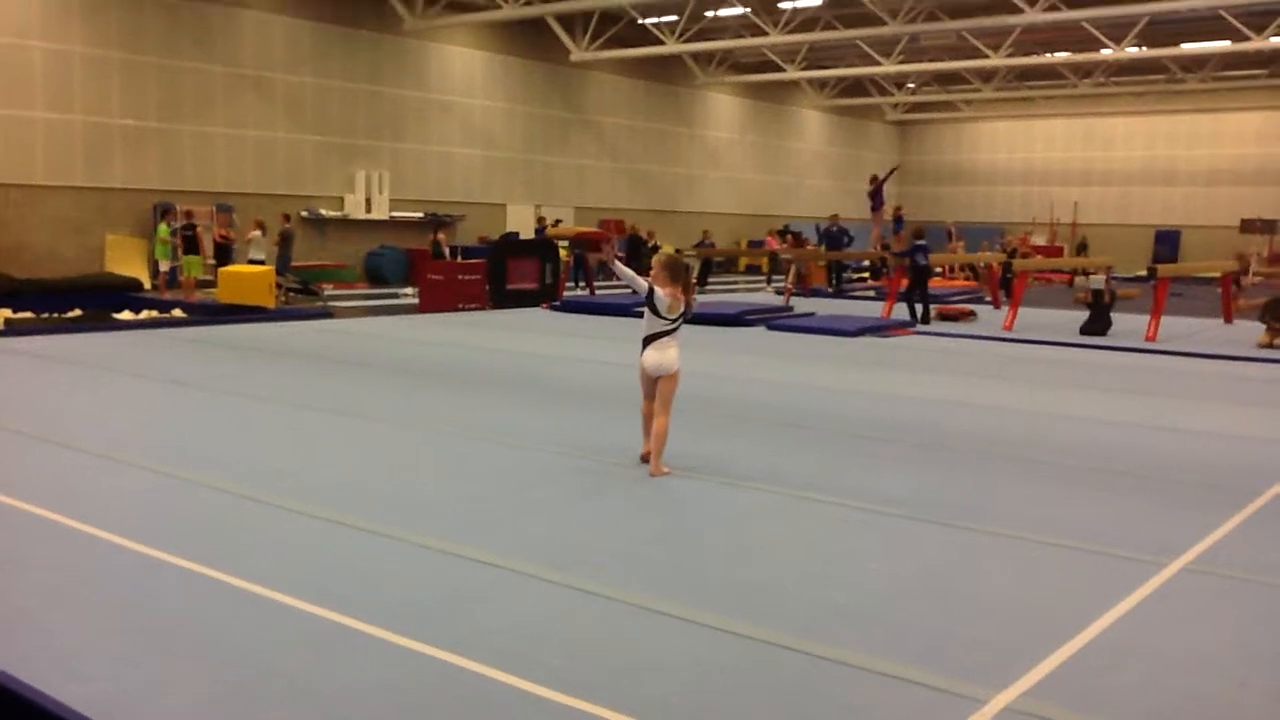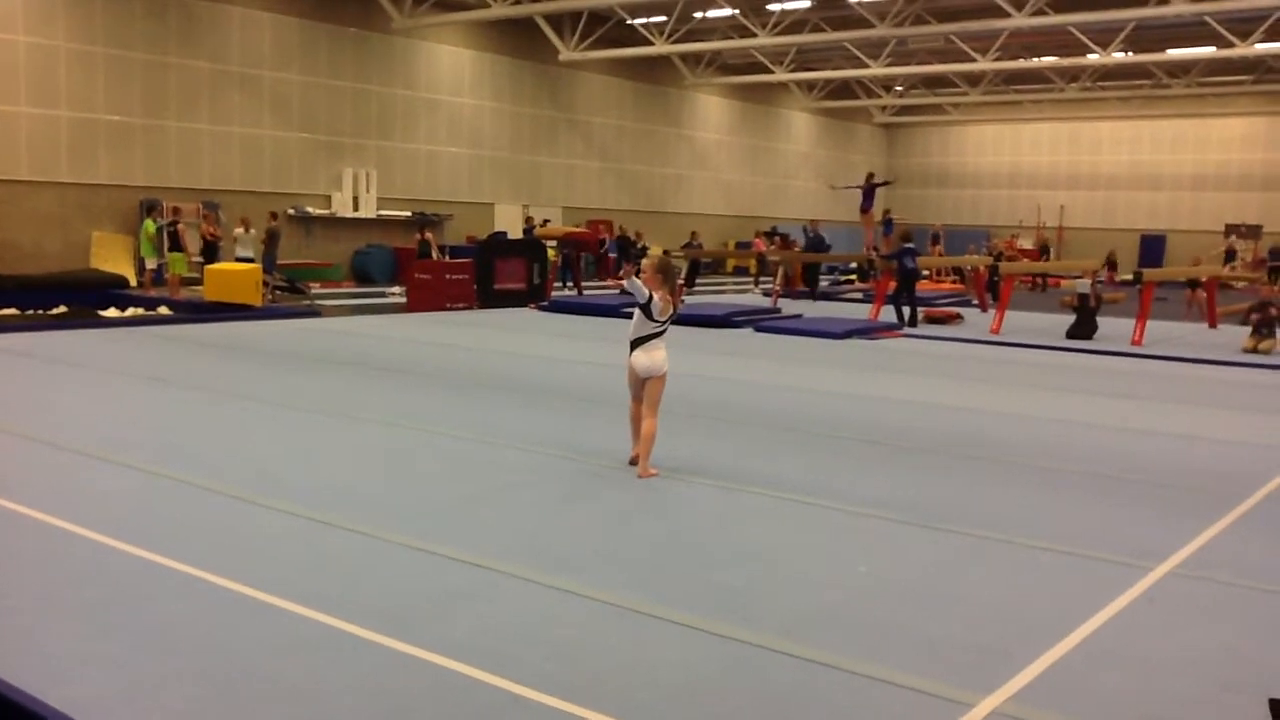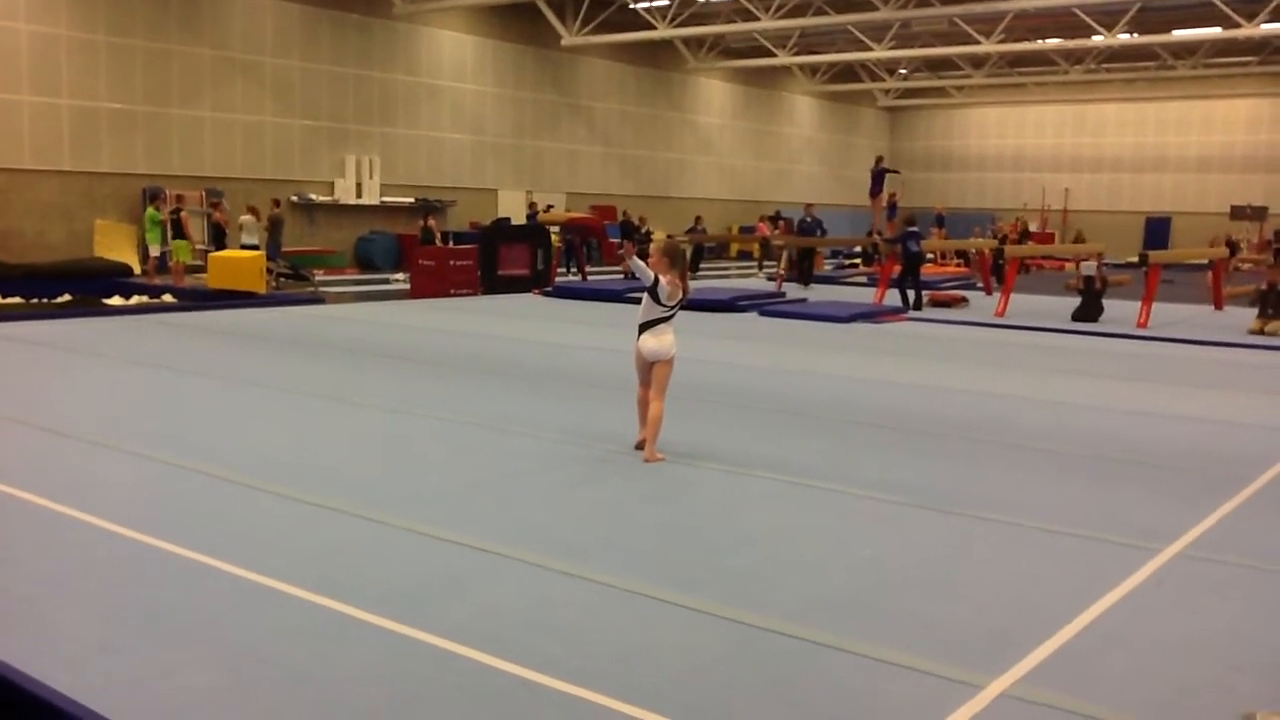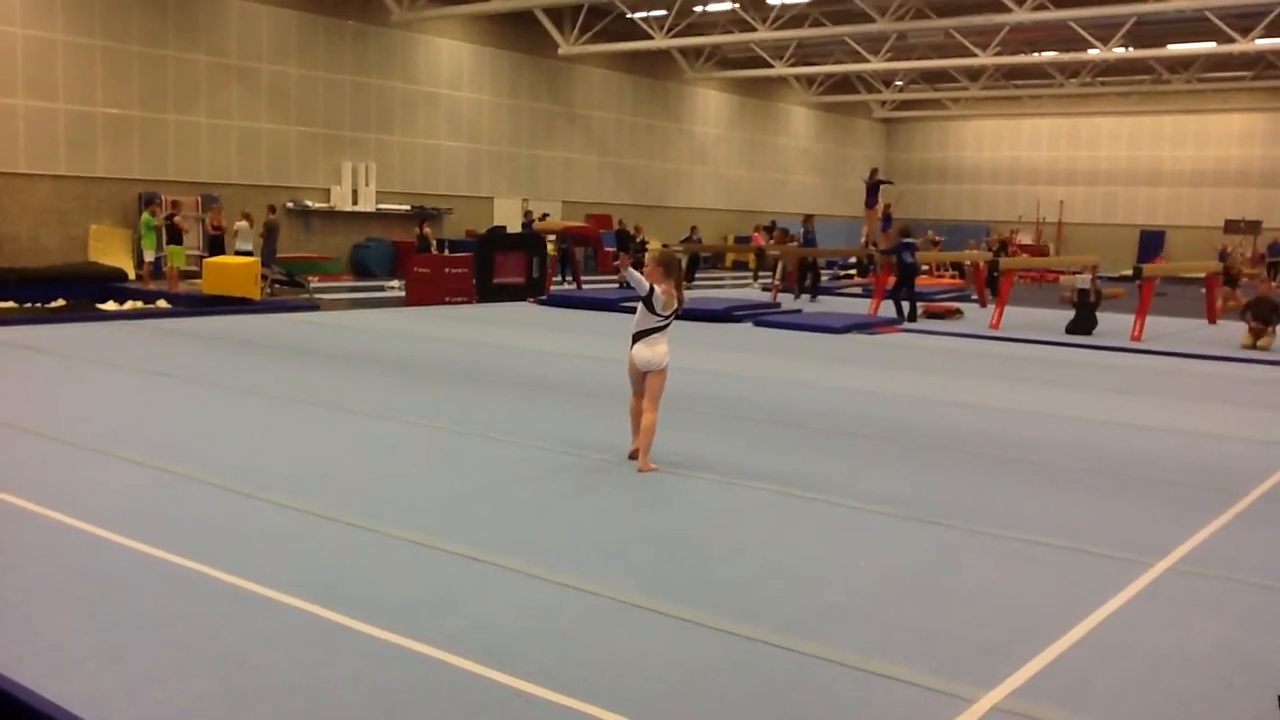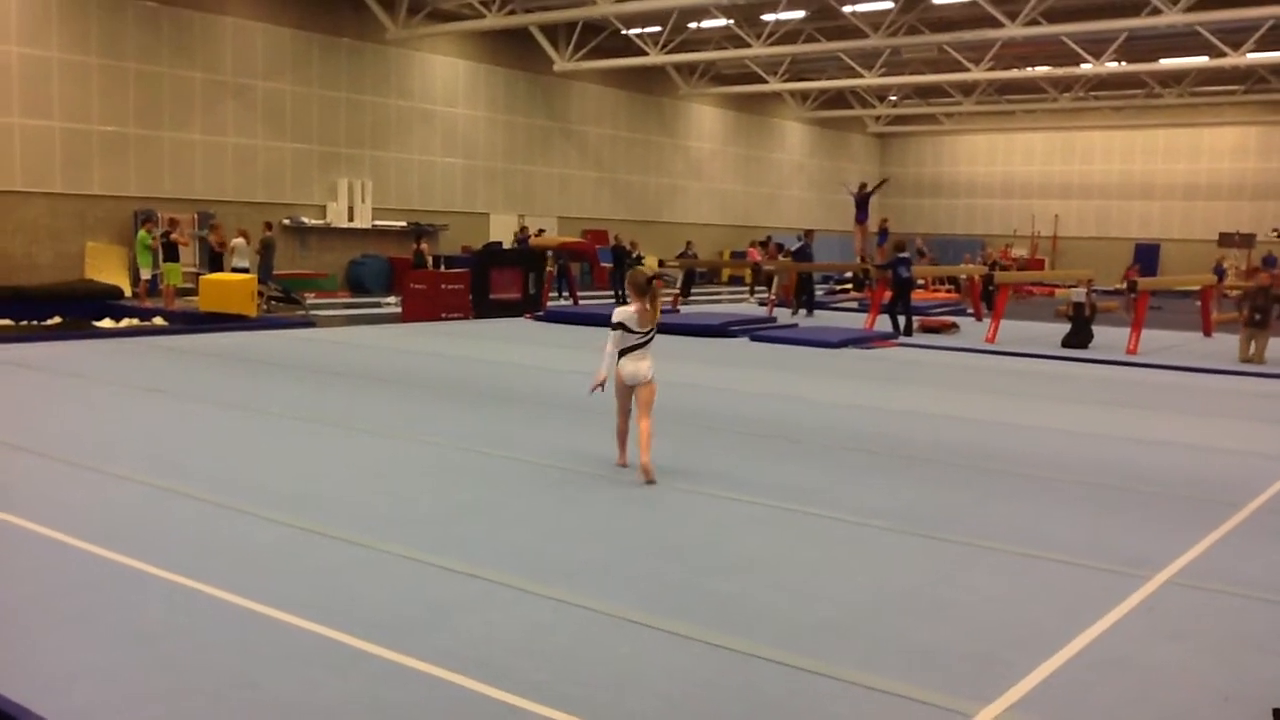
dt=1s
person 1, frame 1
left shoulder: (656, 295)
right shoulder: (683, 299)
left elbow: (635, 281)
left wrist: (614, 263)
right wrist: (653, 282)
left hip: (650, 356)
right hip: (670, 358)
left knee: (648, 401)
right knee: (662, 412)
left ankle: (647, 447)
right ankle: (656, 463)
person 1, frame 2
left shoulder: (652, 300)
right shoulder: (668, 300)
left elbow: (640, 291)
left wrist: (628, 278)
right wrist: (625, 282)
left hip: (639, 357)
right hip: (659, 360)
left knee: (636, 403)
right knee: (650, 414)
left ankle: (636, 450)
right ankle: (644, 465)
person 1, frame 3
left shoulder: (658, 283)
right shoulder: (680, 286)
left elbow: (644, 272)
left wrist: (631, 258)
right wrist: (633, 262)
left hip: (647, 341)
right hip: (666, 344)
left knee: (644, 387)
right knee: (658, 397)
left ankle: (643, 433)
right ankle: (650, 449)
person 1, frame 4
left shoulder: (652, 293)
right shoulder: (675, 296)
left elbow: (640, 283)
left wrist: (627, 270)
right wrist: (628, 272)
left hip: (640, 351)
right hip: (659, 355)
left knee: (637, 397)
right knee: (651, 408)
left ankle: (635, 442)
right ankle: (643, 459)
person 1, frame 5
left shoulder: (621, 313)
right shoulder: (654, 312)
left elbow: (611, 347)
left wrist: (602, 374)
left hip: (625, 368)
right hip: (645, 368)
left knee: (623, 415)
right knee: (645, 419)
left ankle: (622, 457)
right ankle: (645, 459)
